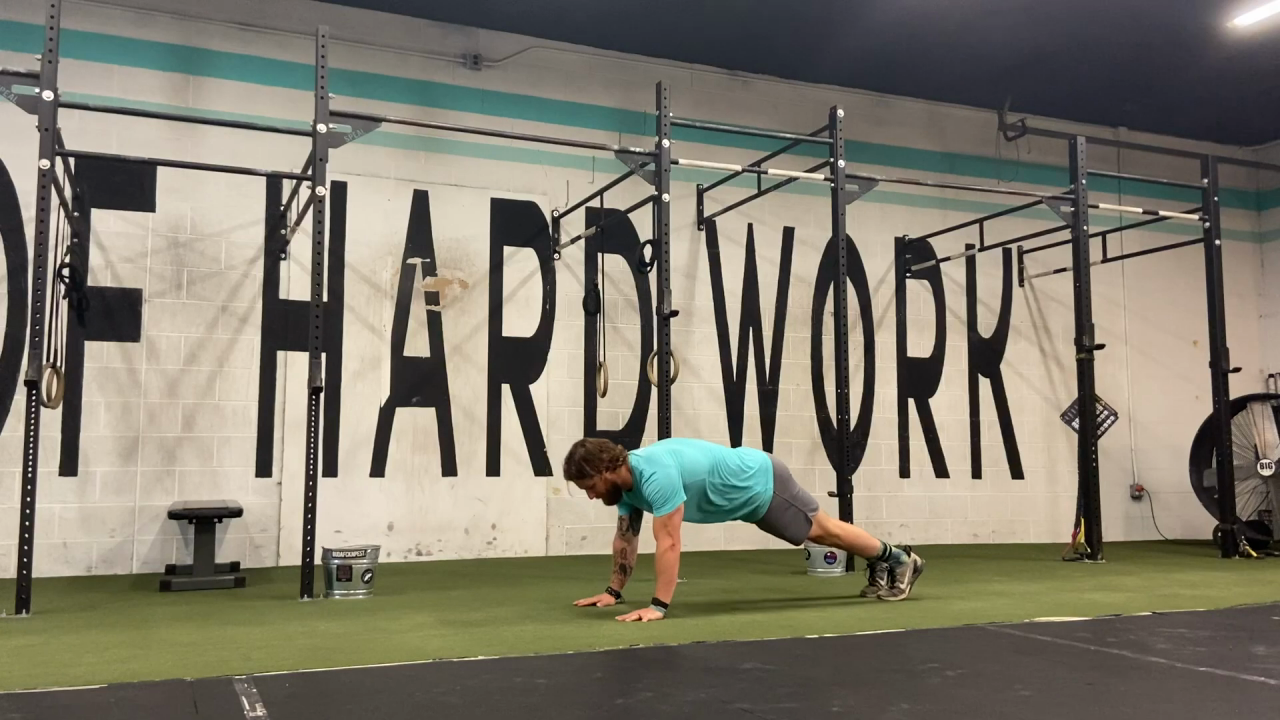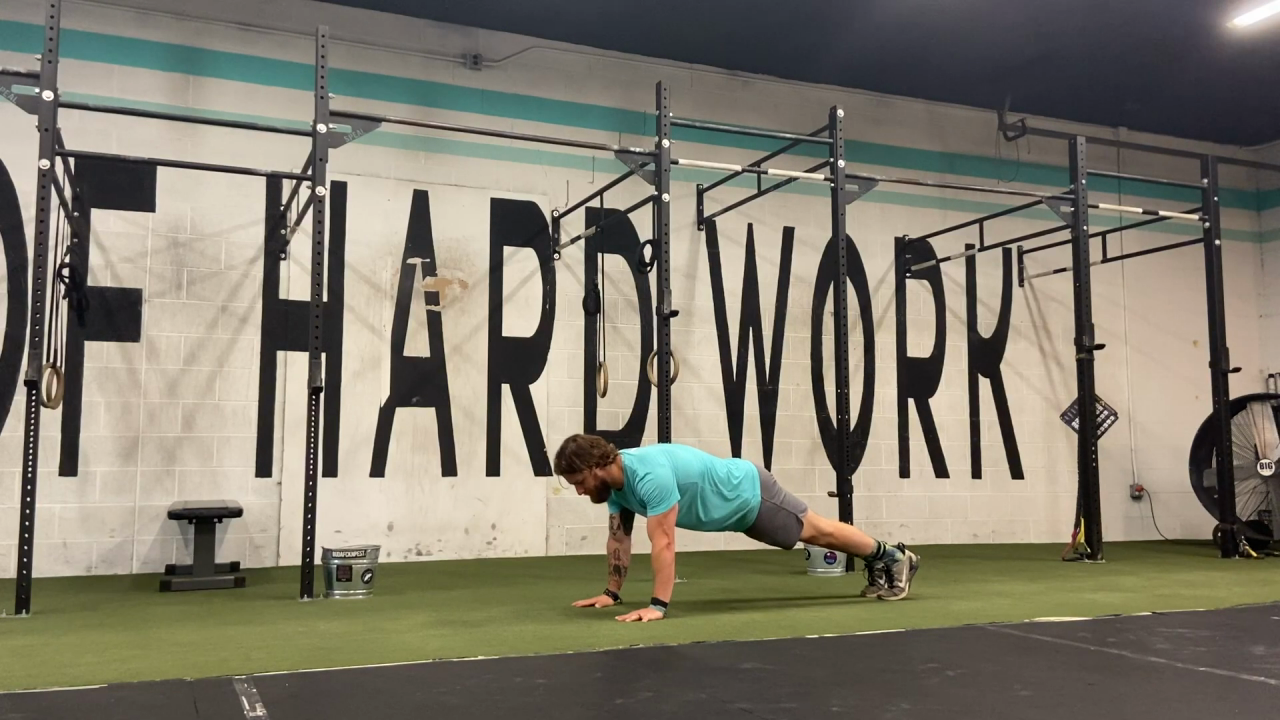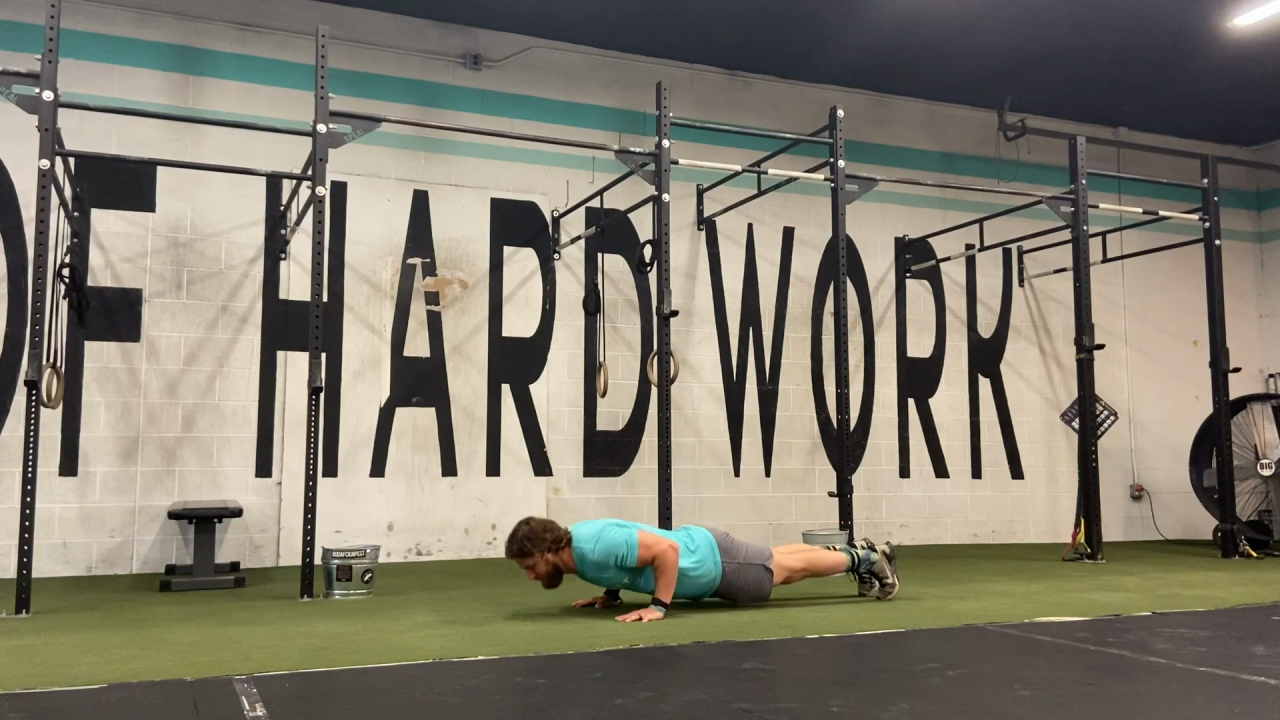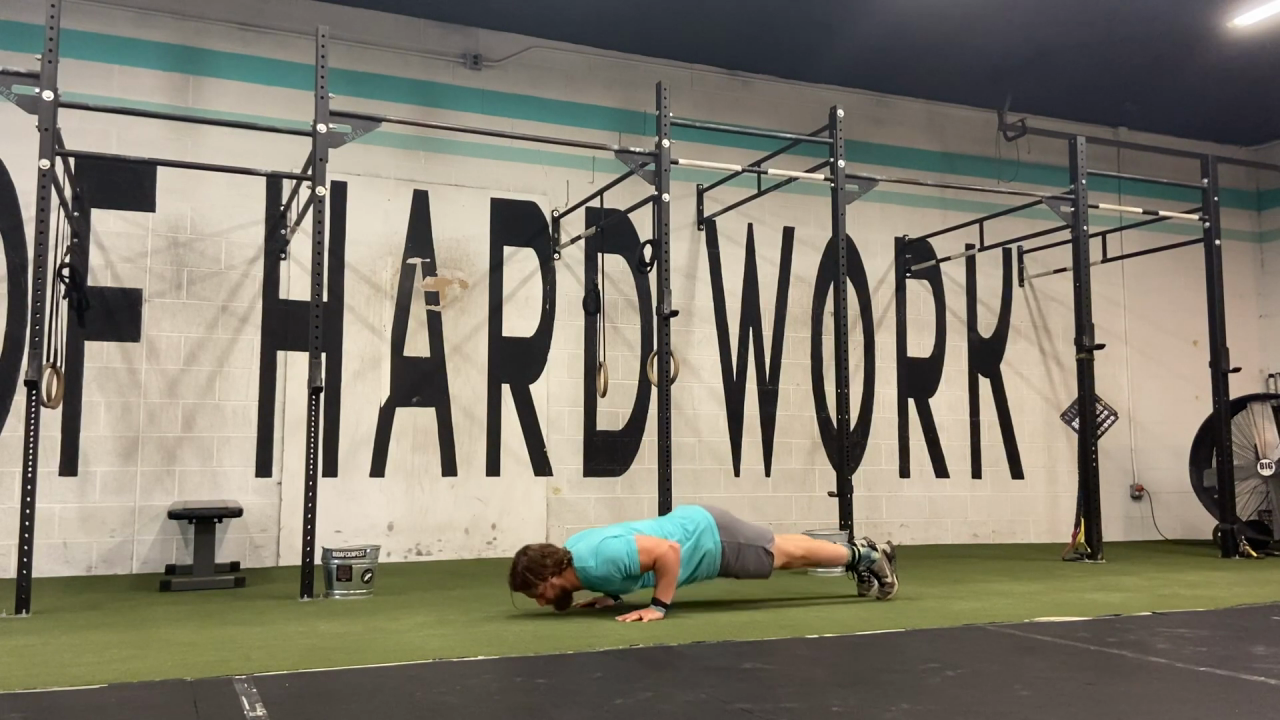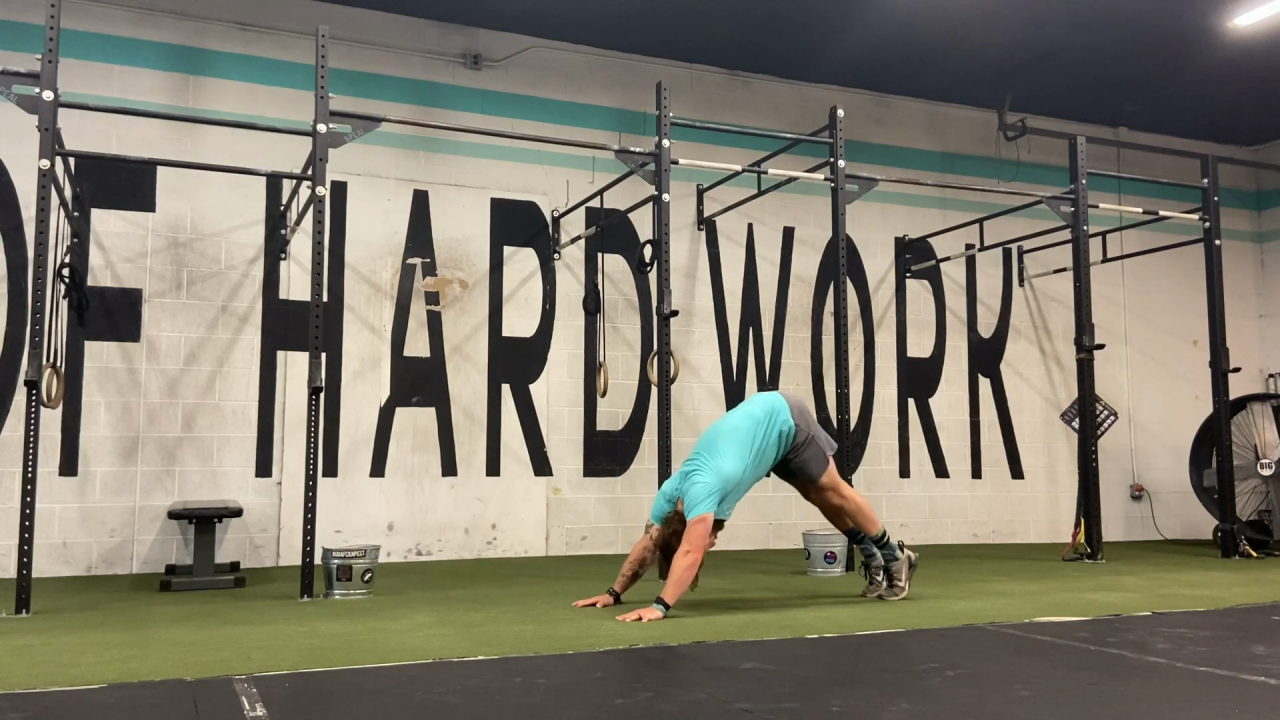
dt=1s
person 1, frame 1
left shoulder: (655, 475)
right shoulder: (626, 479)
left elbow: (668, 543)
right elbow: (626, 537)
left wrist: (659, 606)
right wrist: (613, 591)
left hip: (760, 483)
right hip: (747, 490)
left knee: (824, 530)
right knee: (818, 533)
left ankle: (898, 559)
right ankle: (879, 561)
person 1, frame 2
left shoulder: (649, 475)
right shoulder: (615, 479)
left elbow: (663, 544)
right elbow: (619, 537)
left wrist: (658, 605)
right wrist: (612, 592)
left hip: (749, 494)
right hip: (734, 503)
left knee: (818, 531)
right knee: (813, 534)
left ankle: (893, 556)
right ankle: (879, 559)
person 1, frame 3
left shoulder: (594, 550)
right shoulder: (574, 540)
left elbow: (667, 550)
left wrist: (659, 606)
right wrist: (610, 592)
left hip: (711, 563)
right hip: (696, 550)
left knee: (789, 568)
right knee: (779, 560)
left ankle: (865, 557)
right ankle: (852, 550)
person 1, frame 4
left shoulder: (596, 562)
right shoulder: (571, 550)
left elbow: (669, 551)
left wrist: (658, 605)
right wrist: (610, 592)
left hip: (710, 539)
right hip: (694, 528)
left knee: (790, 554)
right knee: (784, 550)
left ankle: (869, 556)
right ankle: (858, 550)
person 1, frame 5
left shoulder: (700, 491)
right shoulder: (671, 494)
left elbow: (689, 554)
right elbow: (646, 545)
left wrist: (660, 607)
right wrist: (613, 593)
left hip: (784, 418)
right hip: (761, 418)
left knee: (832, 492)
right knee: (816, 495)
left ankle: (895, 556)
right ankle: (874, 557)
